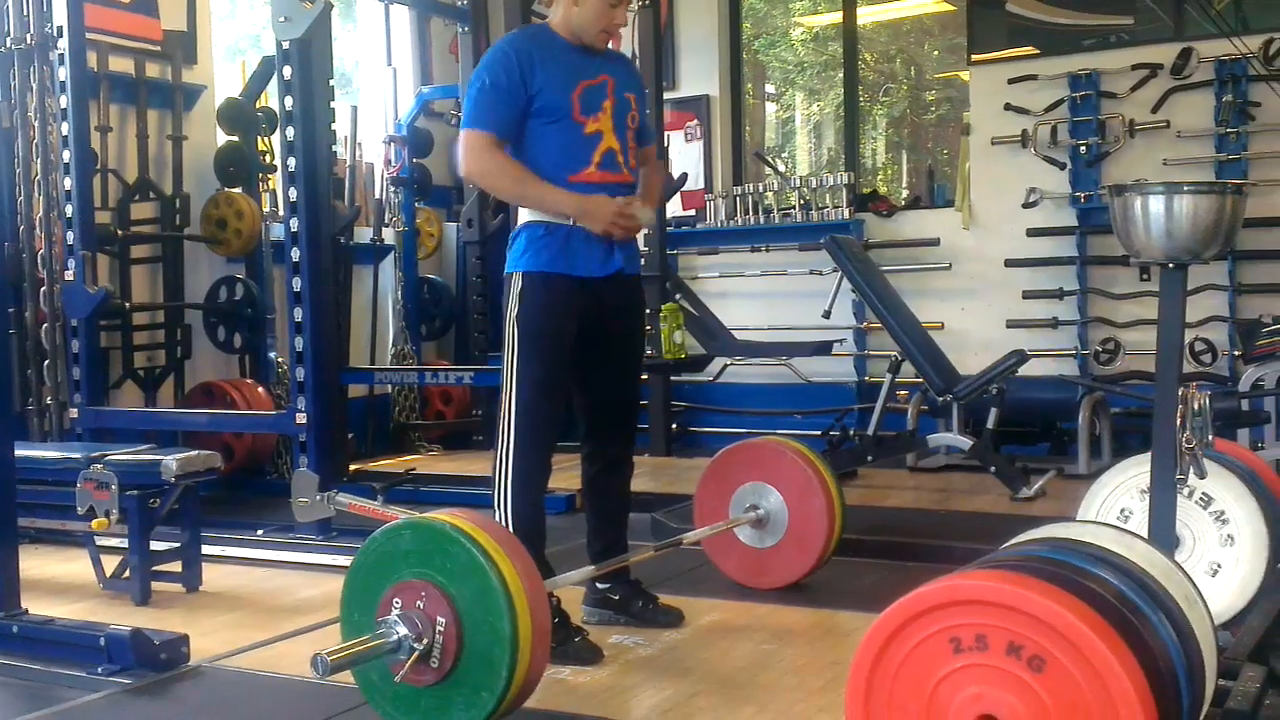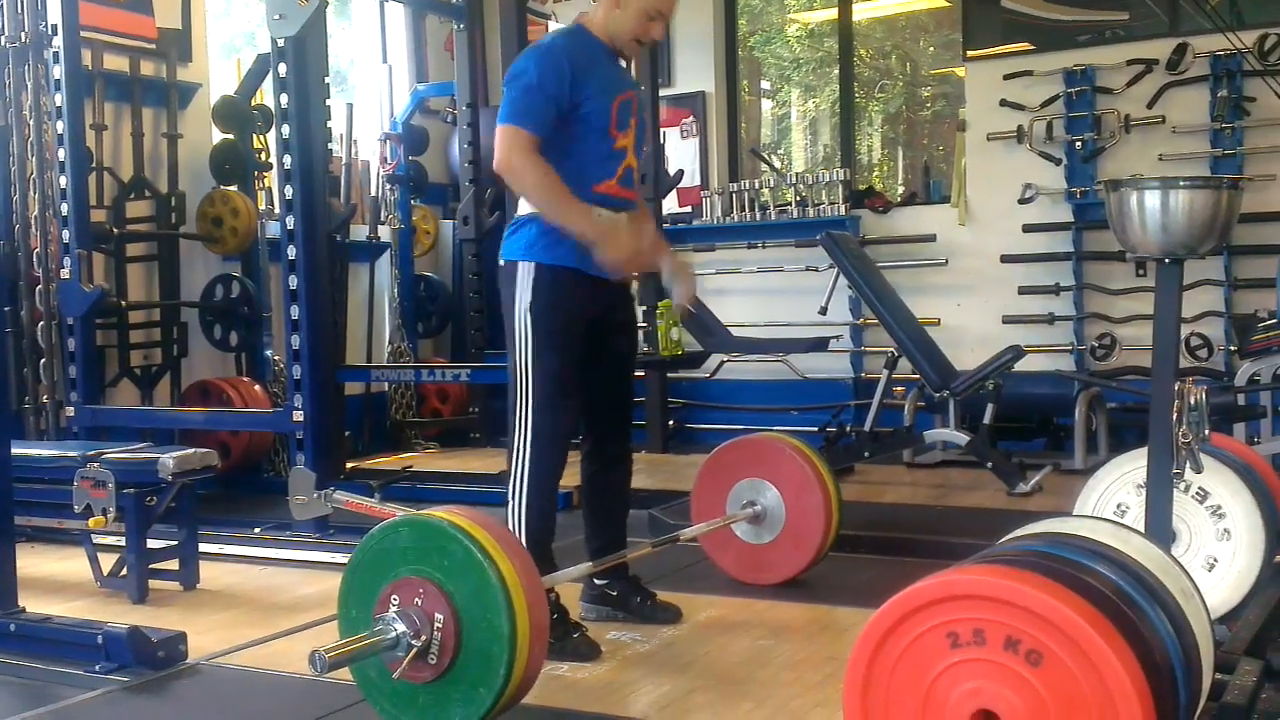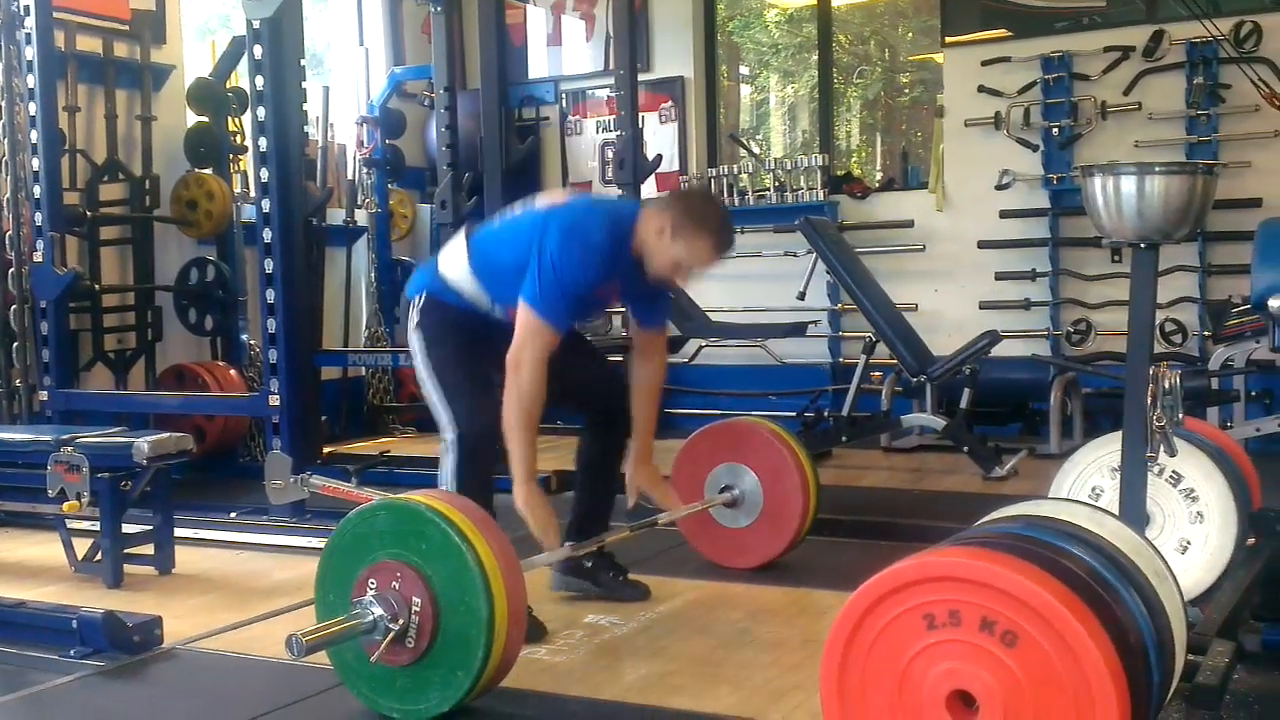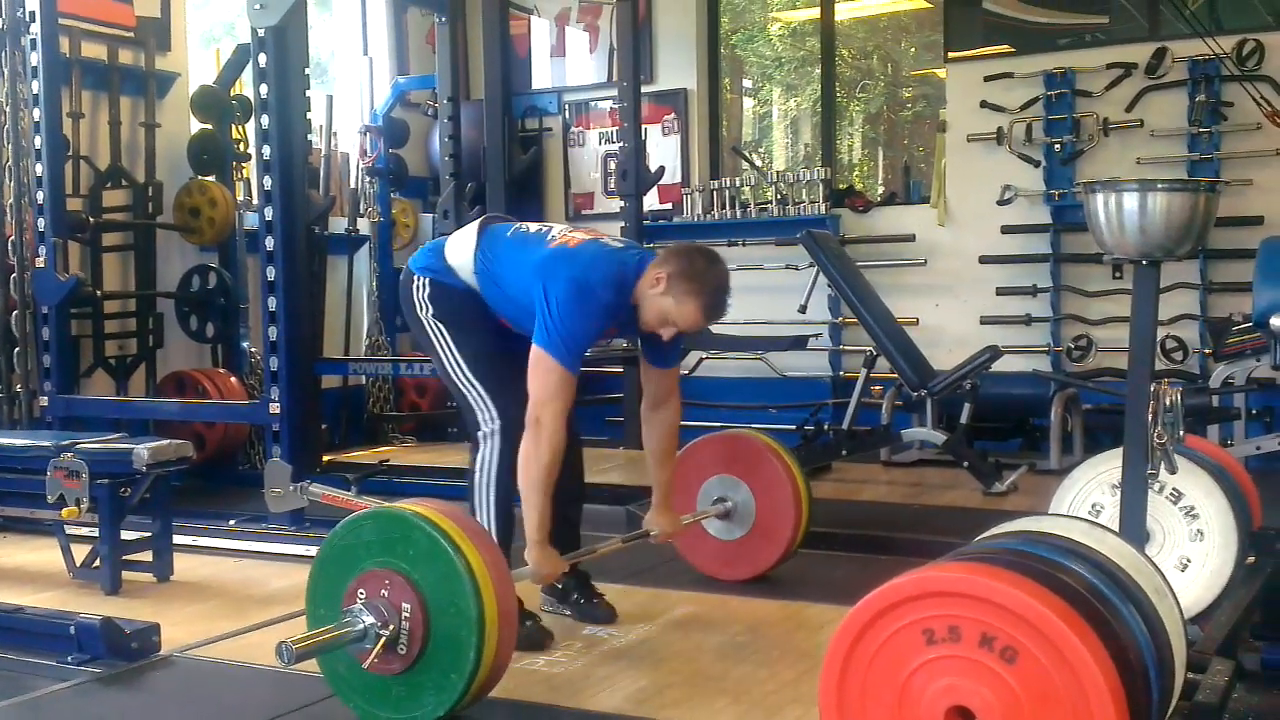
dt=0.7s
person 1, frame 1
left shoulder: (623, 72)
right shoulder: (518, 56)
left elbow: (649, 163)
right elbow: (476, 159)
left wrist: (642, 208)
right wrist: (579, 208)
left hip: (618, 271)
right hip: (547, 269)
left knee: (614, 432)
right knee: (530, 437)
left ankle: (610, 584)
person 1, frame 2
left shoulder: (621, 80)
right shoulder: (553, 59)
right elbow: (511, 157)
left wrist: (657, 251)
right wrist: (598, 236)
left hip: (603, 274)
right hip: (548, 265)
left knee: (611, 430)
right knee: (545, 428)
left ankle: (608, 581)
person 1, frame 3
left shoulder: (648, 255)
right shoulder: (580, 238)
left elbow: (647, 356)
right elbow: (524, 364)
left wrist: (641, 459)
right wrist: (526, 486)
left hip: (511, 316)
right hip: (445, 305)
left knee: (608, 401)
right knee: (473, 429)
left ankle: (582, 556)
person 1, frame 4
left shoulder: (662, 296)
right shoulder: (581, 290)
left elbow: (661, 403)
right elbow: (542, 419)
left wrist: (661, 504)
right wrist: (537, 544)
left hip: (501, 296)
right hip: (443, 284)
left knee: (563, 427)
right knee: (502, 422)
left ankle: (563, 578)
